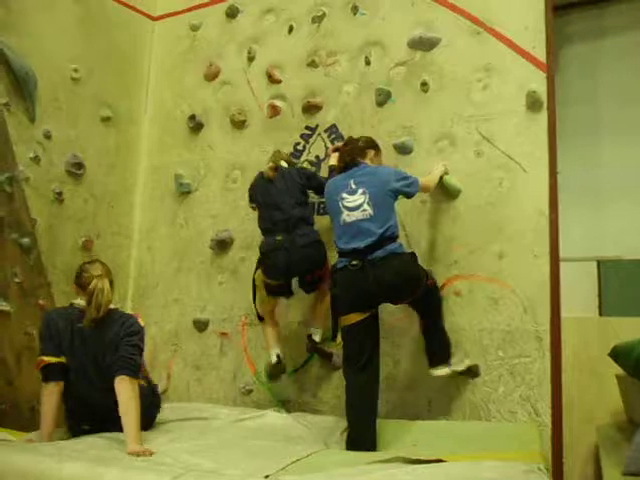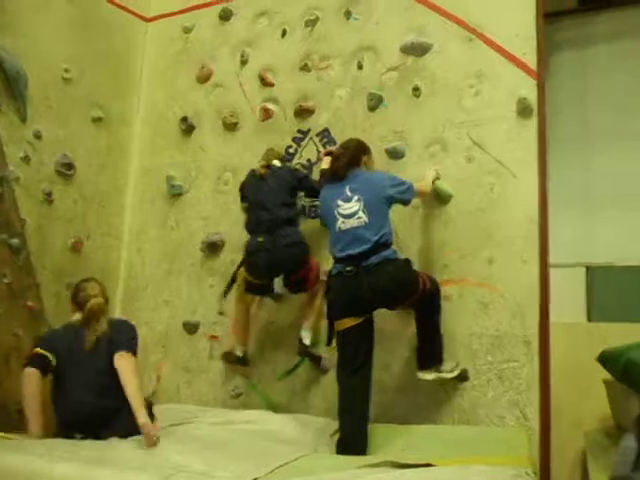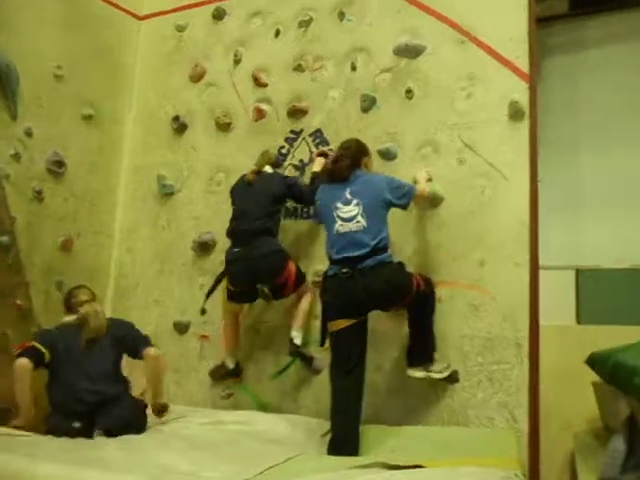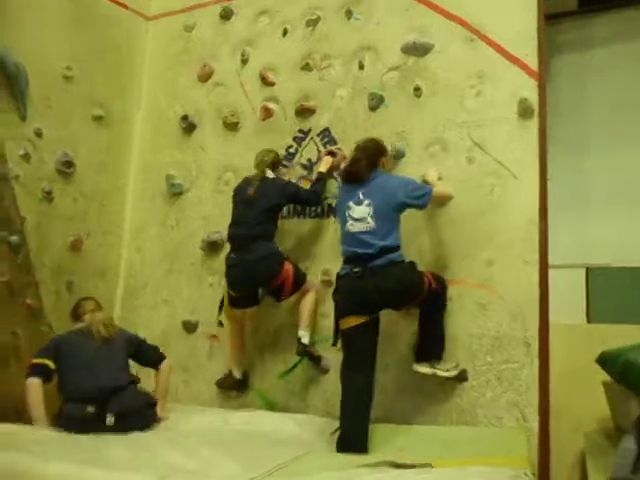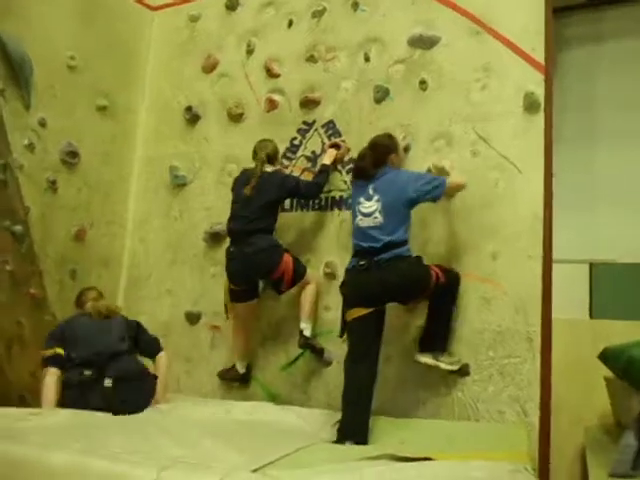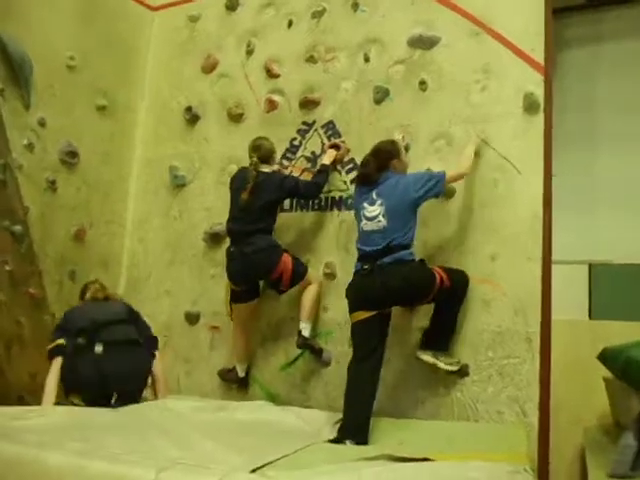
dt=0.2s
person 1, frame 1
left shoulder: (332, 187)
right shoulder: (384, 174)
right elbow: (427, 185)
right wrist: (438, 170)
left hip: (349, 279)
right hip: (390, 268)
left knee: (359, 366)
right knee: (427, 289)
left ankle: (360, 445)
right ankle: (440, 358)
person 1, frame 2
left shoulder: (326, 193)
right shoulder: (379, 180)
right elbow: (423, 190)
right wrist: (430, 176)
left hip: (344, 285)
right hip: (385, 274)
left knee: (352, 370)
right knee: (428, 289)
left ankle: (351, 449)
right ankle: (431, 363)
person 1, frame 3
left shoulder: (324, 192)
right shoulder: (379, 183)
right elbow: (423, 193)
right wrist: (423, 178)
left hip: (339, 287)
right hip: (380, 278)
left knee: (345, 371)
right knee: (423, 289)
left ankle: (342, 450)
right ankle: (421, 361)
person 1, frame 4
left shoulder: (345, 189)
right shoulder: (395, 185)
right elbow: (444, 196)
right wrist: (433, 179)
left hip: (351, 286)
right hip: (391, 278)
left knee: (356, 369)
right knee: (435, 286)
left ankle: (350, 446)
right ankle: (429, 358)
person 1, frame 5
left shoulder: (358, 182)
right shoulder: (405, 180)
right elbow: (459, 184)
left wrist: (393, 148)
right wrist: (446, 172)
left hip: (359, 279)
right hip: (397, 273)
left knee: (360, 359)
right knee: (448, 278)
left ankle: (351, 436)
right ankle: (433, 348)
person 1, frame 6
left shoulder: (362, 188)
right shoulder: (407, 184)
right elbow: (463, 171)
left wrist: (392, 147)
right wrist: (471, 147)
left hip: (364, 283)
right hip: (401, 277)
left knee: (364, 361)
right knee: (457, 280)
left ankle: (351, 435)
right ankle: (434, 347)
person 2, frame 1
left shoulder: (258, 182)
right shoulder: (299, 173)
left elbow: (255, 204)
left hip: (274, 250)
right hip: (307, 245)
left knee: (266, 310)
right knee: (324, 287)
left ankle: (275, 359)
right ankle: (315, 339)
person 2, frame 2
left shoulder: (249, 180)
right shoulder: (291, 173)
right elbow: (320, 192)
left hip: (259, 249)
right hip: (290, 245)
left knee: (242, 302)
right knee: (316, 288)
left ankle: (239, 354)
right ankle: (305, 342)
person 2, frame 3
left shoulder: (240, 184)
right shoulder: (281, 181)
right elbow: (309, 197)
right wrist: (316, 170)
left hip: (238, 257)
right hip: (267, 254)
left knee: (231, 313)
right knee: (306, 291)
left ankle: (230, 366)
right ankle: (296, 342)
person 2, frame 4
left shoulder: (242, 186)
right shoulder: (281, 187)
right elbow: (314, 197)
right wrist: (323, 169)
left hip: (236, 262)
right hip: (264, 258)
left knee: (236, 322)
right knee: (309, 289)
left ankle: (237, 376)
right ankle: (304, 342)
person 2, frame 5
left shoulder: (241, 179)
right shoulder: (280, 180)
right elbow: (313, 189)
right wrist: (327, 161)
left hip: (236, 256)
right hip: (264, 251)
left knee: (240, 319)
right knee: (309, 281)
left ankle: (241, 370)
right ankle: (306, 334)
person 2, frame 6
left shoulder: (239, 177)
right shoulder: (278, 181)
right elbow: (312, 188)
right wrist: (327, 161)
left hip: (236, 256)
right hip: (263, 252)
left knee: (241, 321)
right knee: (312, 281)
left ankle: (240, 373)
right ankle: (305, 335)
person 3, frame 1
left shoulder: (54, 321)
right shoulder: (128, 324)
left elbow: (52, 383)
right elbow: (125, 379)
left wrist: (44, 441)
right wrist: (133, 442)
left hip: (82, 428)
person 3, frame 2
left shoulder: (54, 338)
right shoulder: (122, 329)
left elbow: (31, 373)
right elbow: (124, 360)
left wrist: (35, 434)
right wrist: (143, 417)
left hip: (74, 436)
right hip: (121, 430)
person 3, frame 3
left shoulder: (49, 336)
right shoulder: (117, 328)
left elbow: (22, 364)
right elbow: (152, 354)
left wrist: (25, 416)
right wrist: (157, 399)
left hip: (68, 431)
right hip: (117, 427)
person 3, frame 4
left shoulder: (58, 343)
right shoulder: (122, 336)
left elbow: (33, 381)
right elbow: (163, 363)
left wrist: (43, 428)
right wrist: (160, 407)
left hip: (79, 425)
right hip: (128, 419)
person 3, frame 5
left shoulder: (63, 328)
right shoulder: (124, 321)
left elbow: (52, 372)
right elbow: (160, 354)
right wrist: (159, 399)
left hip: (83, 399)
right hip: (129, 393)
person 3, frame 6
left shoulder: (69, 316)
right shoulder: (125, 309)
left elbow: (57, 362)
right elbow: (153, 353)
left hip: (82, 366)
right hip: (126, 360)
